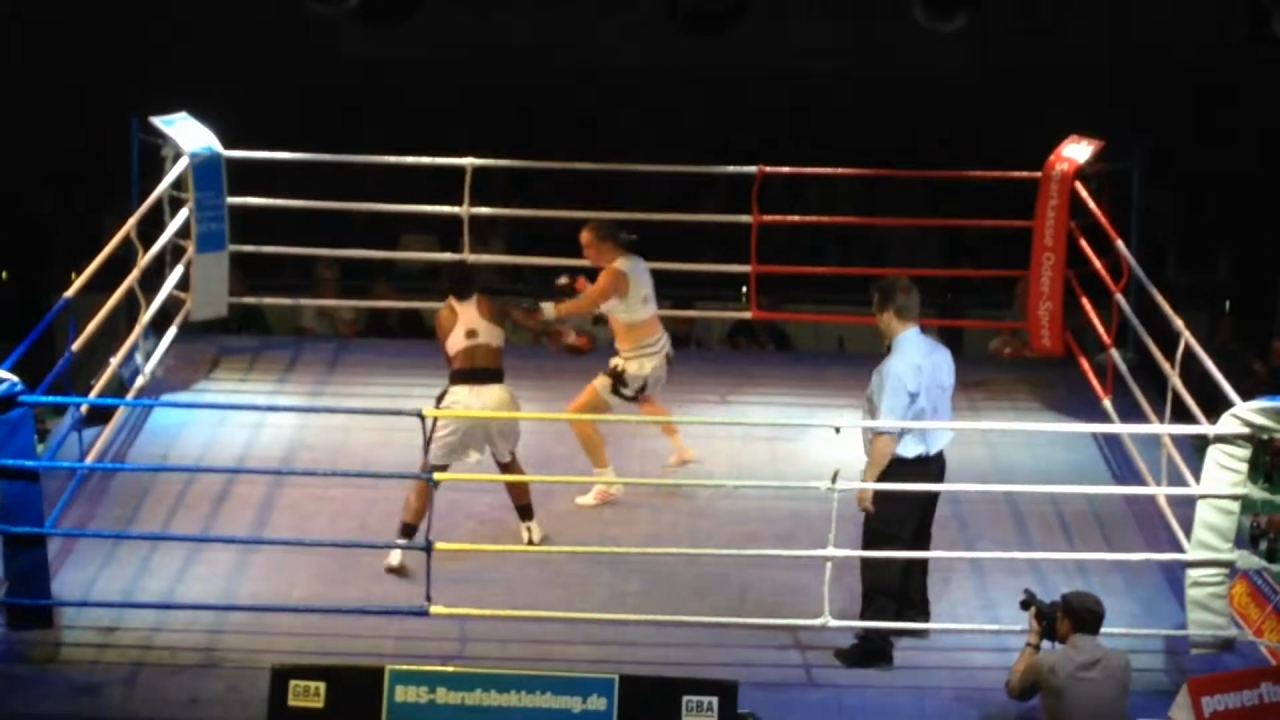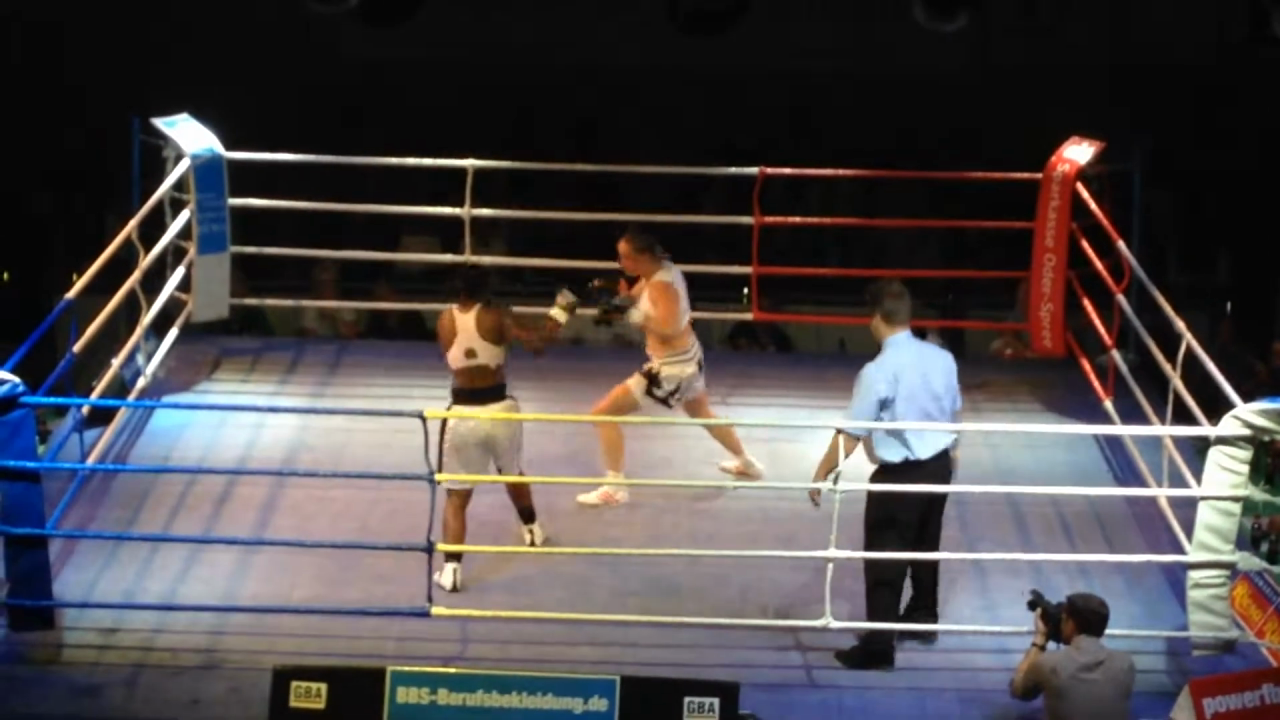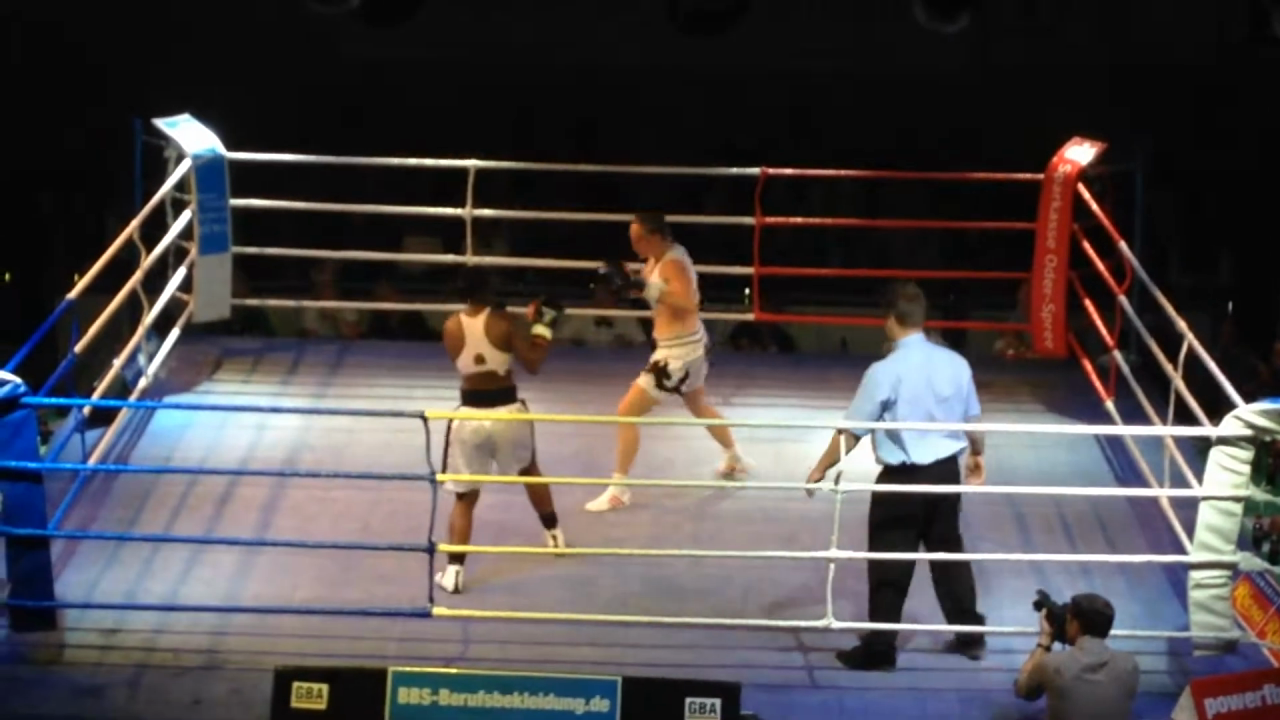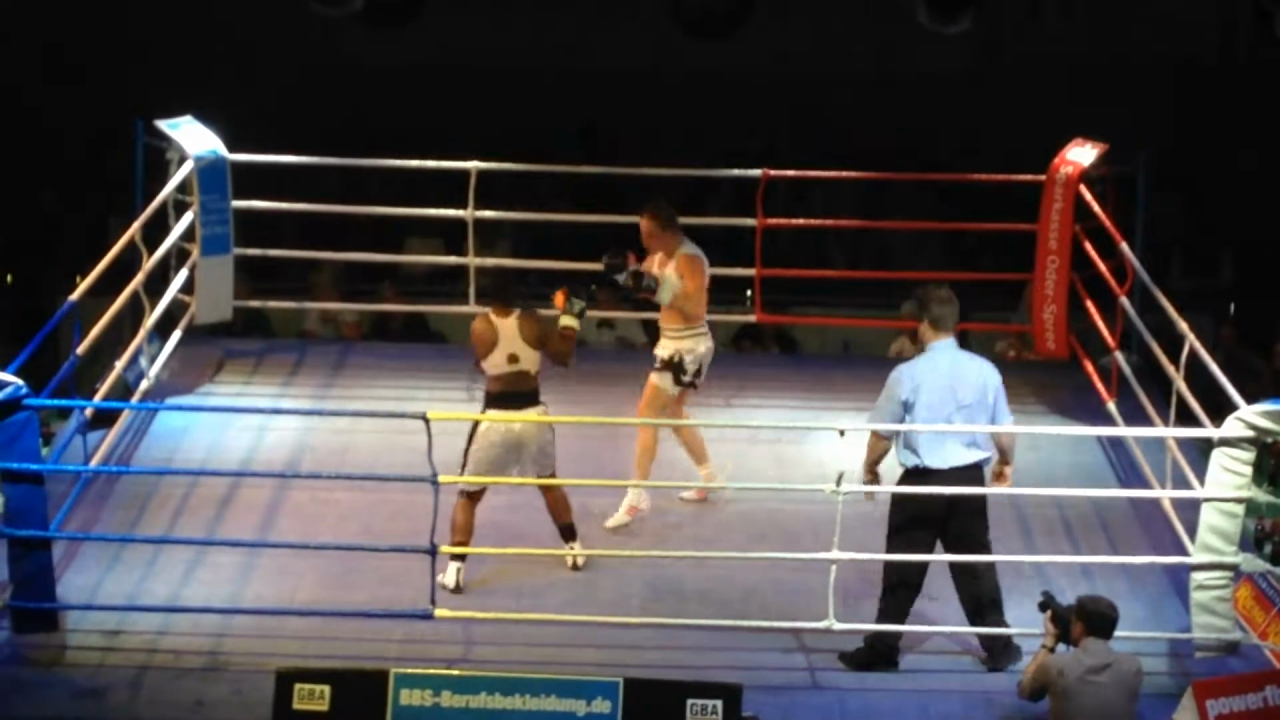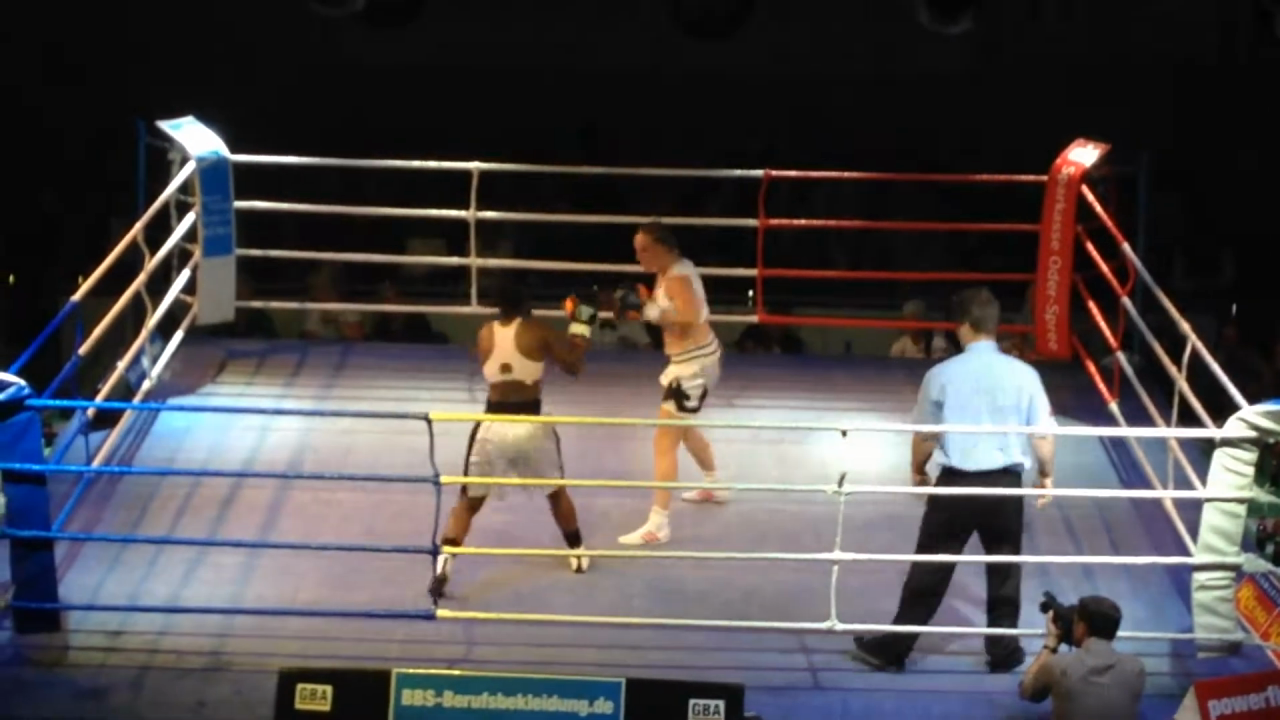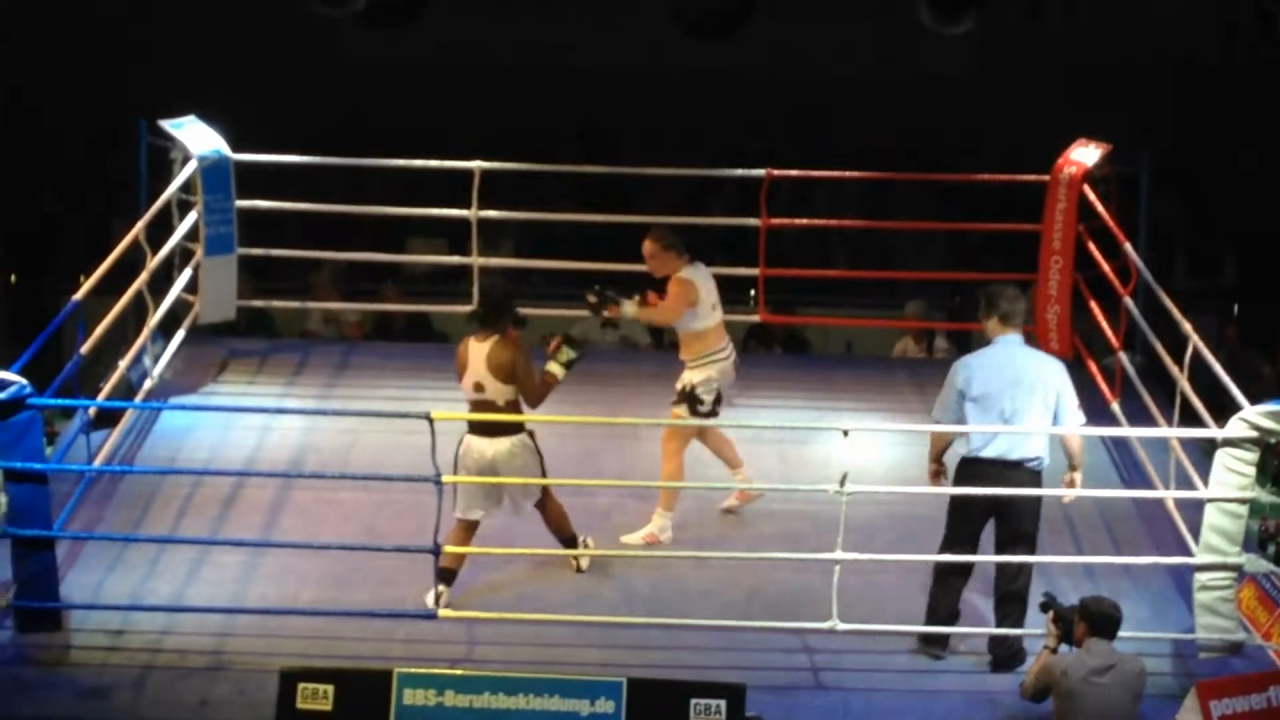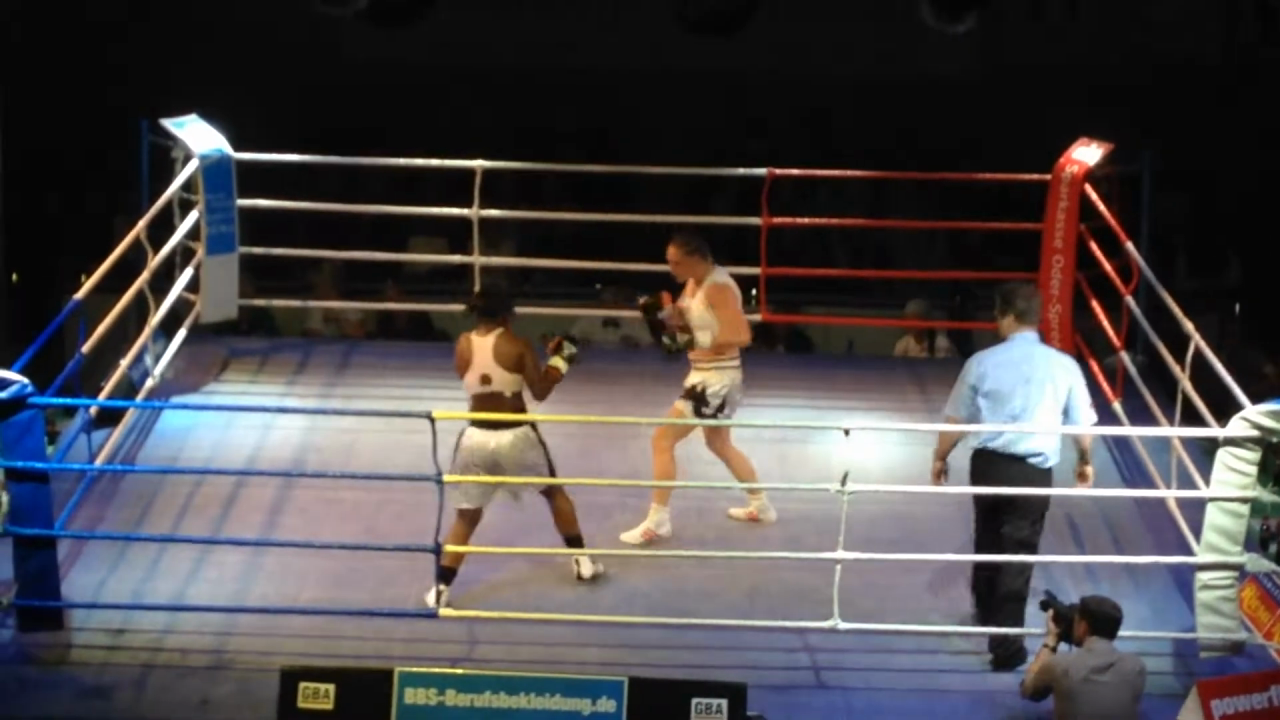
dt=0.2s
person 1, frame 1
left shoulder: (897, 365)
right shoulder: (940, 353)
left elbow: (886, 433)
left wrist: (868, 481)
left hip: (902, 471)
right hip: (934, 463)
left knee: (881, 556)
right knee: (916, 544)
left ankle: (876, 644)
right ankle: (913, 613)
person 1, frame 2
left shoulder: (879, 371)
right shoulder: (941, 357)
left elbow: (849, 433)
right elbow: (954, 412)
left wrist: (820, 476)
left hip: (899, 477)
right hip: (939, 467)
left knee: (886, 562)
right knee: (926, 549)
left ankle: (878, 647)
right ankle: (923, 621)
person 1, frame 3
left shoulder: (884, 371)
right shoulder: (955, 362)
left elbow: (850, 432)
right elbow: (972, 420)
left wrist: (819, 468)
right wrist: (977, 455)
left hip: (901, 479)
right hip: (945, 473)
left knee: (888, 565)
right knee: (949, 554)
left ankle: (880, 649)
right ankle: (969, 634)
person 1, frame 4
left shoulder: (906, 374)
right shoulder: (985, 370)
left elbow: (881, 436)
right elbow: (1002, 431)
left wrist: (870, 469)
right wrist: (1004, 463)
left hip: (920, 483)
right hip: (969, 481)
left knee: (902, 570)
right knee: (975, 567)
left ankle: (881, 650)
right ankle: (998, 646)
person 1, frame 5
left shoulder: (942, 374)
right shoulder: (1024, 374)
left elbow: (924, 437)
right elbow: (1042, 437)
left wrist: (919, 470)
right wrist: (1046, 473)
left hip: (955, 483)
right hip: (1004, 484)
left knee: (930, 567)
right knee: (1004, 568)
left ankle: (893, 646)
right ankle: (1004, 651)
person 1, frame 6
left shoulder: (967, 366)
right shoulder: (1050, 367)
left elbow: (945, 425)
right elbow: (1070, 431)
left wrist: (935, 460)
right wrist: (1074, 468)
left hip: (976, 472)
right hip: (1023, 477)
left knee: (956, 553)
right knee: (1015, 562)
left ankle: (937, 635)
right ankle: (1005, 649)
person 1, frame 7
left shoulder: (982, 362)
right shoulder: (1064, 366)
left elbow: (956, 419)
right elbow: (1082, 429)
left wrist: (940, 457)
right wrist: (1085, 463)
left hip: (986, 465)
right hip: (1032, 472)
left knee: (988, 544)
right knee: (1018, 557)
left ankle: (986, 612)
right ankle: (1005, 646)
person 2, frame 1
left shoulder: (442, 314)
right shoulder: (491, 304)
right elbow: (533, 323)
right wrist: (559, 334)
left hip: (459, 396)
right hip: (496, 395)
left knee: (428, 476)
right knee: (508, 461)
left ankle: (401, 548)
right ankle: (529, 528)
person 2, frame 2
left shoulder: (445, 320)
right shoulder: (496, 315)
right elbow: (536, 342)
right wrist: (560, 313)
left hip: (462, 414)
right hip: (499, 410)
left knee: (456, 496)
right knee: (511, 473)
left ankle: (451, 569)
right ankle: (531, 531)
person 2, frame 3
left shoulder: (451, 326)
right shoulder: (504, 321)
right elbow: (533, 365)
right wrist: (544, 327)
left hip: (471, 416)
right hip: (508, 412)
left knee: (465, 498)
right knee: (529, 470)
left ankle: (454, 572)
right ankle: (554, 536)
person 2, frame 4
left shoulder: (479, 326)
right shoulder: (533, 322)
right elbow: (564, 358)
right wrist: (571, 318)
left hip: (495, 418)
right hip: (532, 415)
left knee: (469, 495)
right knee: (549, 483)
left ankle: (454, 569)
right ankle: (574, 550)
person 2, frame 5
left shoulder: (485, 332)
right shoulder: (537, 330)
right elbow: (574, 367)
right wrist: (581, 326)
left hip: (492, 428)
right hip: (531, 427)
left knee: (467, 503)
right knee: (556, 492)
left ankle: (445, 560)
right ankle: (577, 554)
person 2, frame 6
left shoulder: (463, 349)
right shoulder: (512, 350)
right elbow: (532, 399)
right wrist: (558, 365)
left hip: (474, 444)
right hip: (513, 443)
left knee: (465, 523)
right knee: (544, 499)
left ankle: (440, 590)
right ankle: (577, 554)
person 2, frame 7
left shoulder: (463, 343)
right shoulder: (516, 344)
right elbow: (540, 392)
right wrist: (560, 359)
left hip: (477, 437)
right hip: (517, 435)
left knee: (466, 517)
right knee: (555, 492)
left ankle: (440, 589)
right ankle: (581, 562)
person 3, frame 1
left shoulder: (617, 272)
right shoulder: (633, 262)
left elbow: (585, 306)
right elbow: (599, 298)
left wrist: (545, 309)
right wrist: (584, 288)
left hip: (638, 361)
right hip: (659, 349)
left knee: (579, 414)
right knee: (645, 400)
left ankle: (607, 484)
right ankle: (680, 448)
person 3, frame 2
left shoulder: (663, 285)
right shoulder: (654, 274)
left elbow: (668, 330)
right elbow: (632, 299)
left wrist: (632, 315)
right wrist: (617, 296)
left hip: (669, 368)
right hip: (687, 360)
left knee: (603, 413)
right knee: (702, 413)
left ankle: (613, 488)
right ankle: (746, 464)
person 3, frame 3
left shoulder: (674, 263)
right shoulder: (657, 257)
left elbow: (690, 303)
right elbow: (641, 286)
left wrist: (651, 290)
right wrist: (619, 279)
left hip: (678, 352)
right hip: (678, 346)
left knee: (627, 414)
right knee: (699, 405)
left ankle: (618, 491)
right ankle: (735, 460)
person 3, frame 4
left shoulder: (691, 259)
right shoulder: (660, 254)
left elbow: (699, 308)
right elbow: (637, 281)
left wrist: (660, 291)
right wrist: (623, 270)
left hip: (687, 345)
right hip: (672, 342)
left knee: (647, 415)
right knee: (675, 415)
left ankle: (636, 498)
right ankle: (709, 479)
person 3, frame 5
left shoulder: (678, 278)
right shoulder: (669, 271)
left elbow: (690, 318)
left wrist: (647, 310)
right wrist: (640, 302)
left hip: (693, 367)
right hip: (694, 361)
left knee: (664, 442)
right knee: (686, 427)
left ankle: (658, 525)
right ankle: (712, 485)
person 3, frame 6
left shoulder: (684, 282)
right shoulder: (693, 270)
left elbow: (664, 317)
right elbow: (664, 314)
left wrist: (617, 306)
right wrist: (647, 305)
left hip: (706, 370)
right hip: (719, 359)
left knee: (672, 445)
right knee: (705, 430)
left ankle: (661, 527)
right ankle: (746, 485)
person 3, frame 7
left shoulder: (719, 287)
right shoulder: (694, 282)
left elbow: (741, 336)
right elbow: (681, 322)
left wrist: (696, 340)
right wrist: (662, 310)
left hip: (715, 378)
right hip: (710, 374)
left knee: (662, 441)
right knee: (718, 444)
left ankle: (657, 522)
right ankle: (761, 506)
